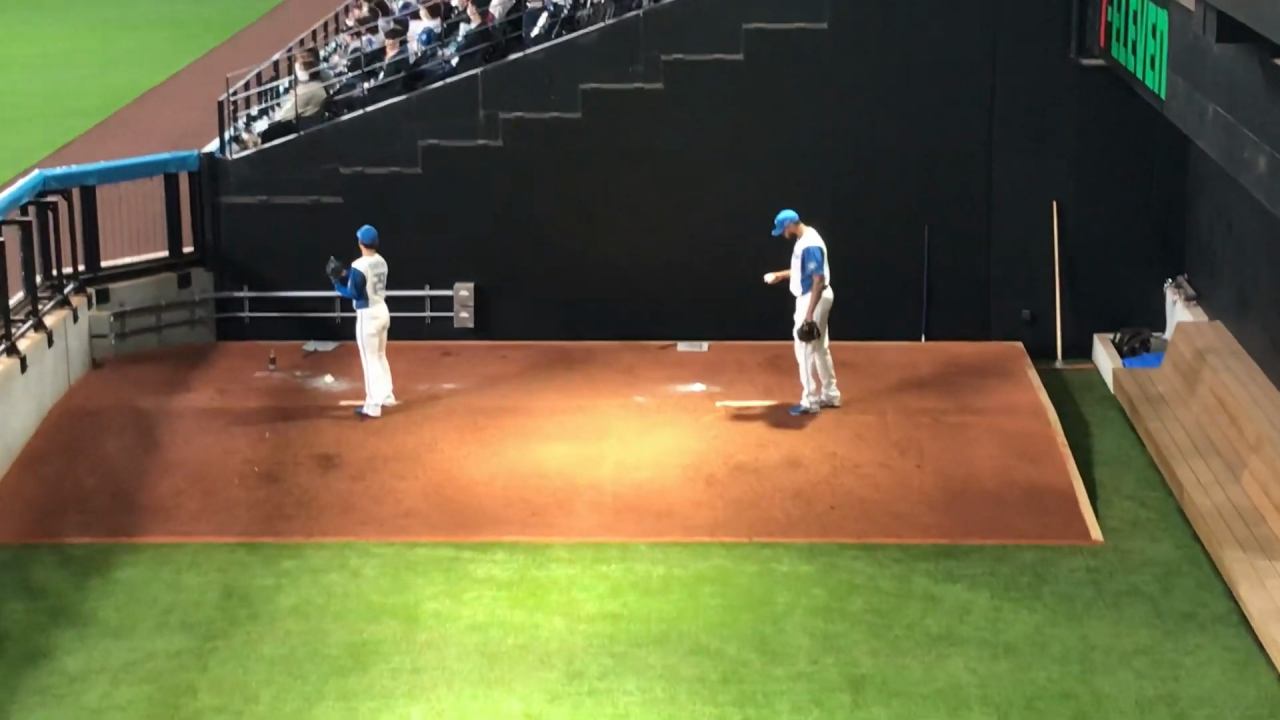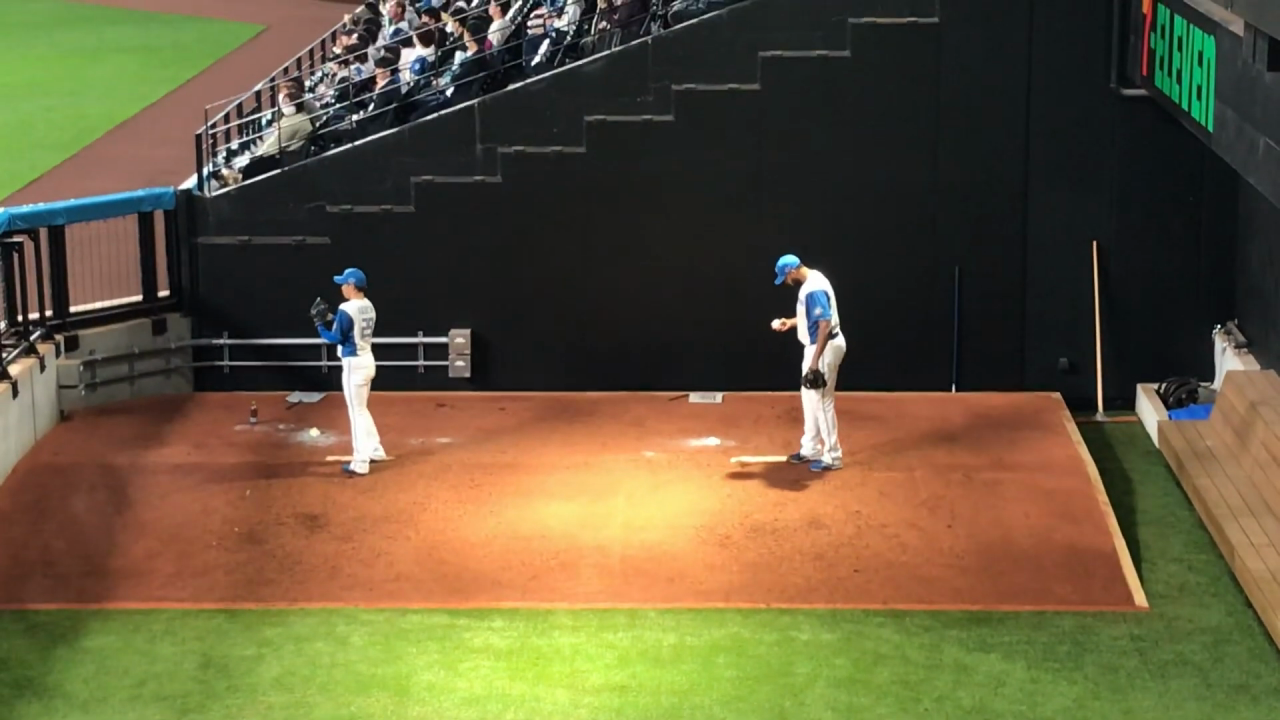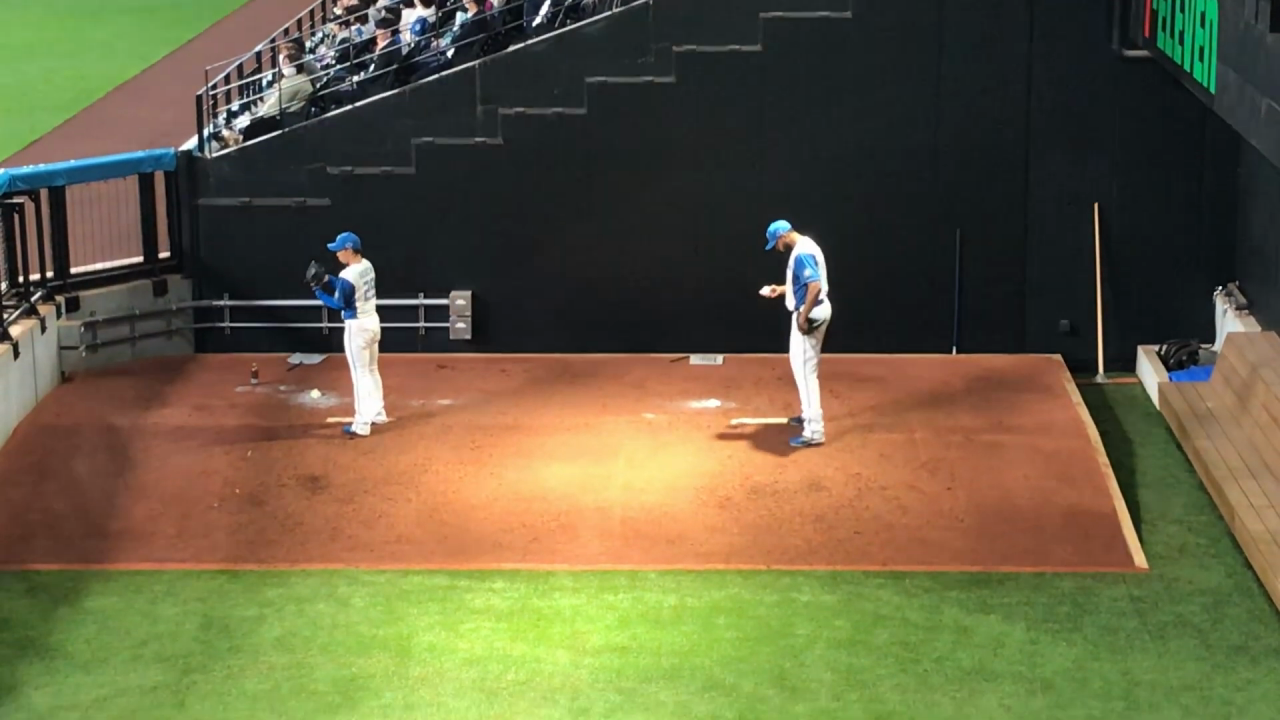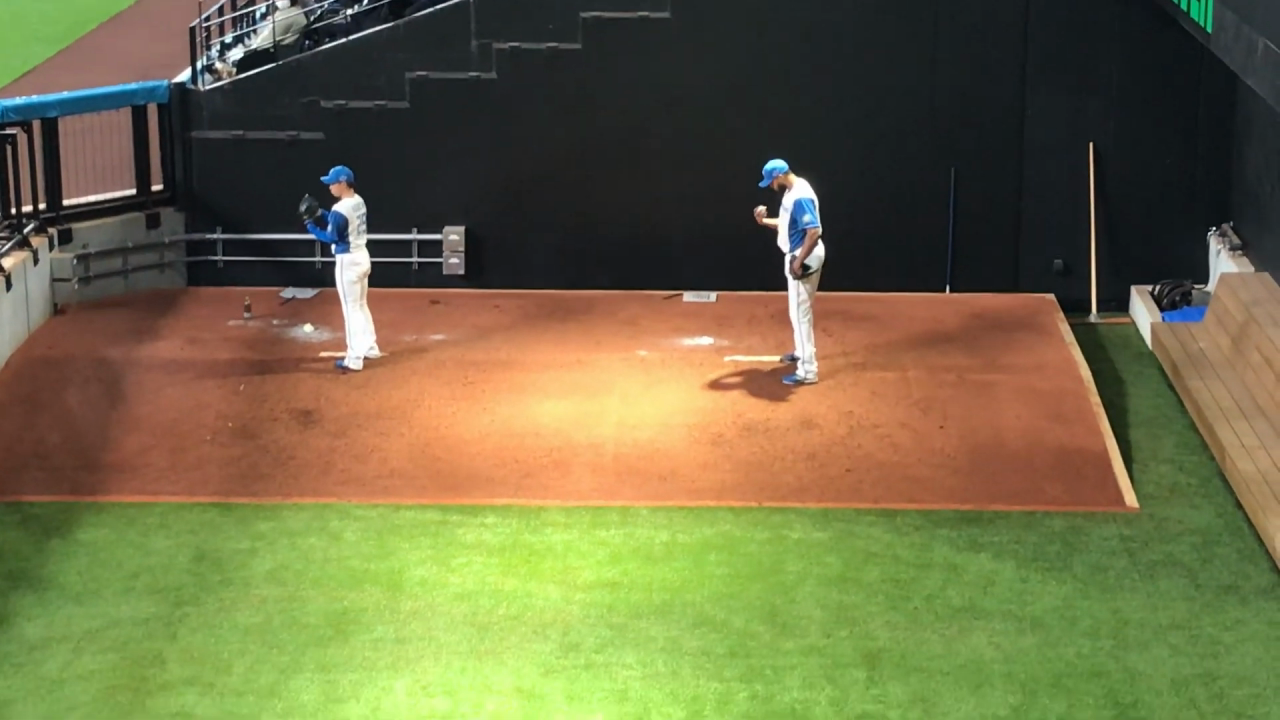
dt=0.7s
person 1, frame 1
left shoulder: (810, 245)
right shoulder: (805, 239)
left elbow: (818, 280)
left wrist: (809, 314)
right wrist: (782, 275)
left hip: (813, 299)
right hip: (808, 297)
left knee: (805, 348)
right knee: (820, 349)
left ankle: (811, 402)
right ankle: (830, 396)
person 1, frame 2
left shoulder: (814, 289)
right shoulder: (811, 281)
left elbow: (825, 325)
left wrist: (815, 360)
right wrist: (791, 322)
left hip: (825, 348)
right hip: (816, 346)
left knee: (822, 401)
right knee: (809, 398)
left ankle: (832, 457)
right ankle: (811, 449)
person 1, frame 3
left shoulder: (801, 253)
right shoulder: (805, 247)
left elbow: (815, 286)
left wrist: (803, 316)
right wrist: (781, 289)
left hip: (811, 313)
right hip: (811, 312)
left knee: (806, 370)
right knee: (800, 364)
right ankle: (808, 414)
person 1, frame 4
left shoulder: (800, 196)
right shoulder: (791, 192)
left elbow: (814, 232)
left wrist: (799, 262)
right wrist: (764, 220)
left hip: (804, 257)
right hip: (797, 256)
left knee: (800, 311)
right knee: (797, 309)
left ankle: (807, 371)
right ankle: (801, 352)
person 2, frame 1
left shoulder: (359, 265)
right shoulder: (381, 262)
left elbow: (352, 294)
left wrist: (337, 283)
right wrist: (347, 275)
left hip: (368, 315)
right hip: (382, 311)
left knee: (370, 360)
right knee: (380, 356)
left ankle: (373, 407)
right ankle: (386, 397)
person 2, frame 2
left shoulder: (346, 309)
right shoulder: (369, 306)
left elbow: (336, 338)
left wrist: (320, 326)
right wrist: (333, 319)
left hip: (354, 364)
right hip: (367, 361)
left knee: (356, 413)
right knee: (361, 409)
left ankle: (360, 463)
right ankle: (375, 450)
person 2, frame 3
left shoulder: (347, 276)
right shoulder: (367, 265)
left elbow: (339, 304)
left wrist: (319, 292)
right wrist: (328, 280)
left hip: (357, 326)
right hip: (373, 321)
left knee: (360, 375)
right knee: (372, 370)
left ankle: (361, 425)
right ankle: (377, 413)
person 2, frame 4
left shoulder: (340, 209)
right shoulder: (359, 201)
left elbow: (331, 238)
left wrist: (311, 226)
left hip: (347, 261)
right hip: (362, 257)
left knee: (351, 309)
right knee: (361, 305)
left ankle: (354, 359)
right ankle: (370, 348)
